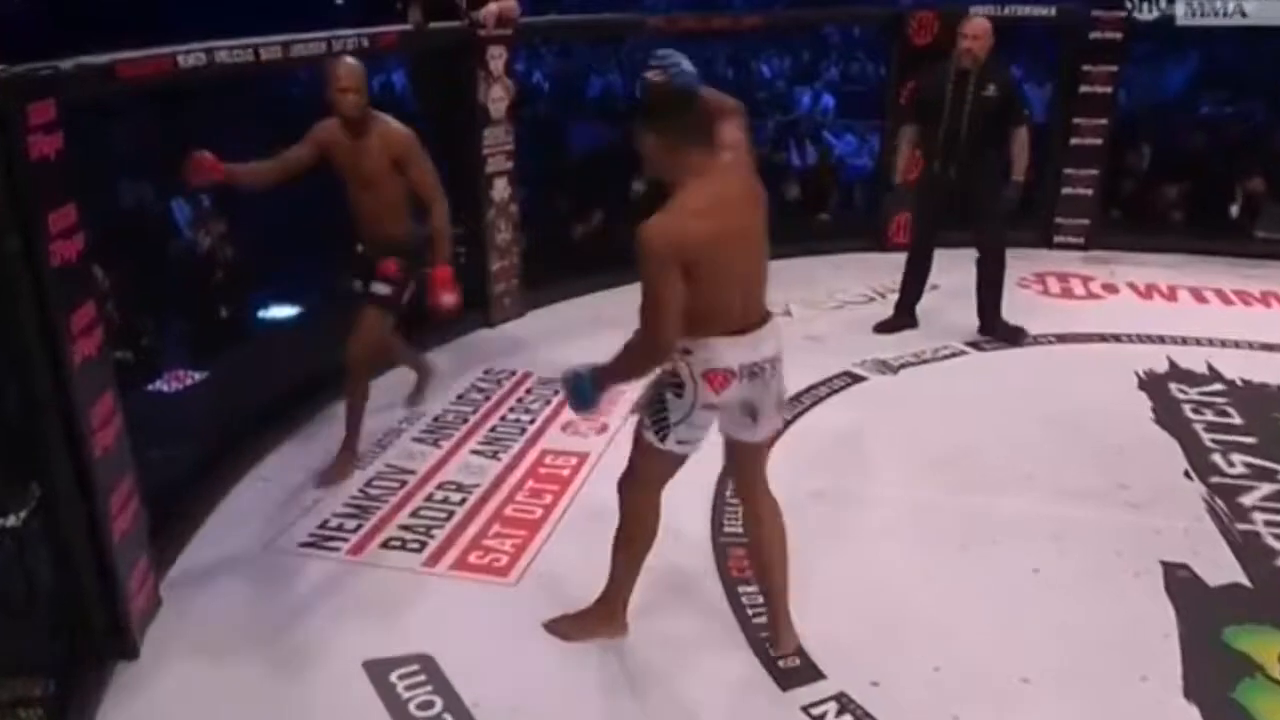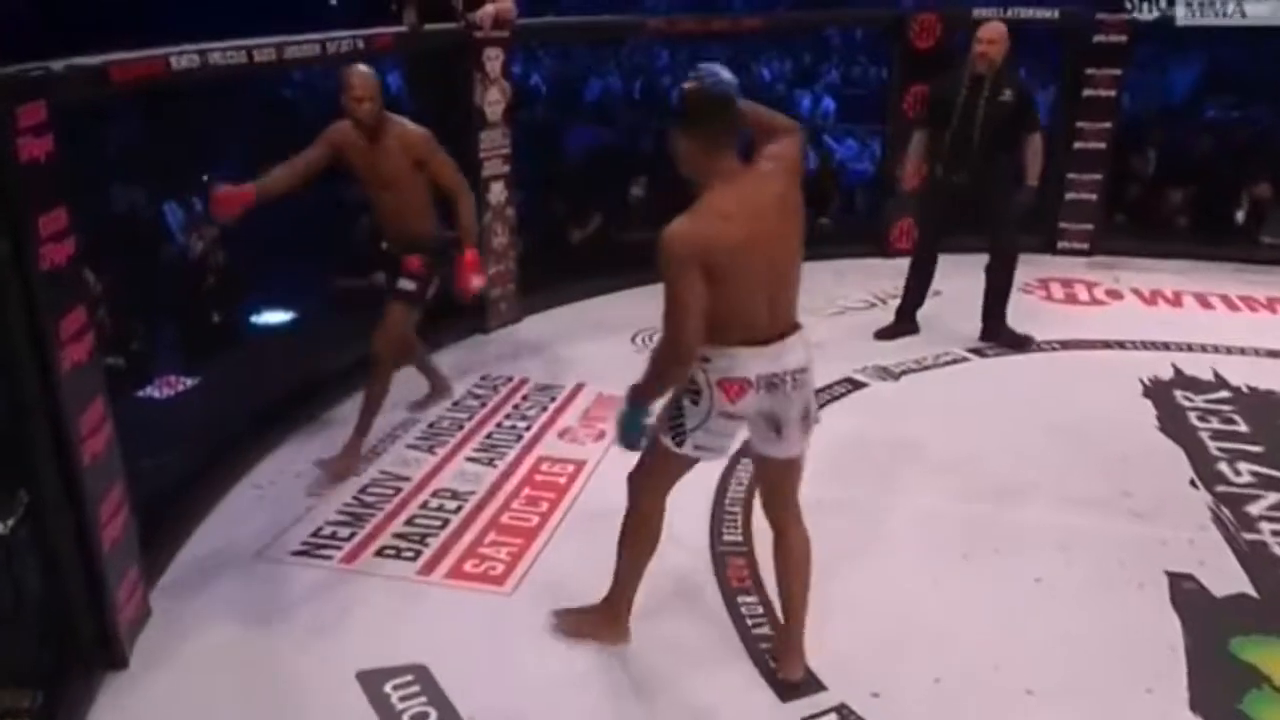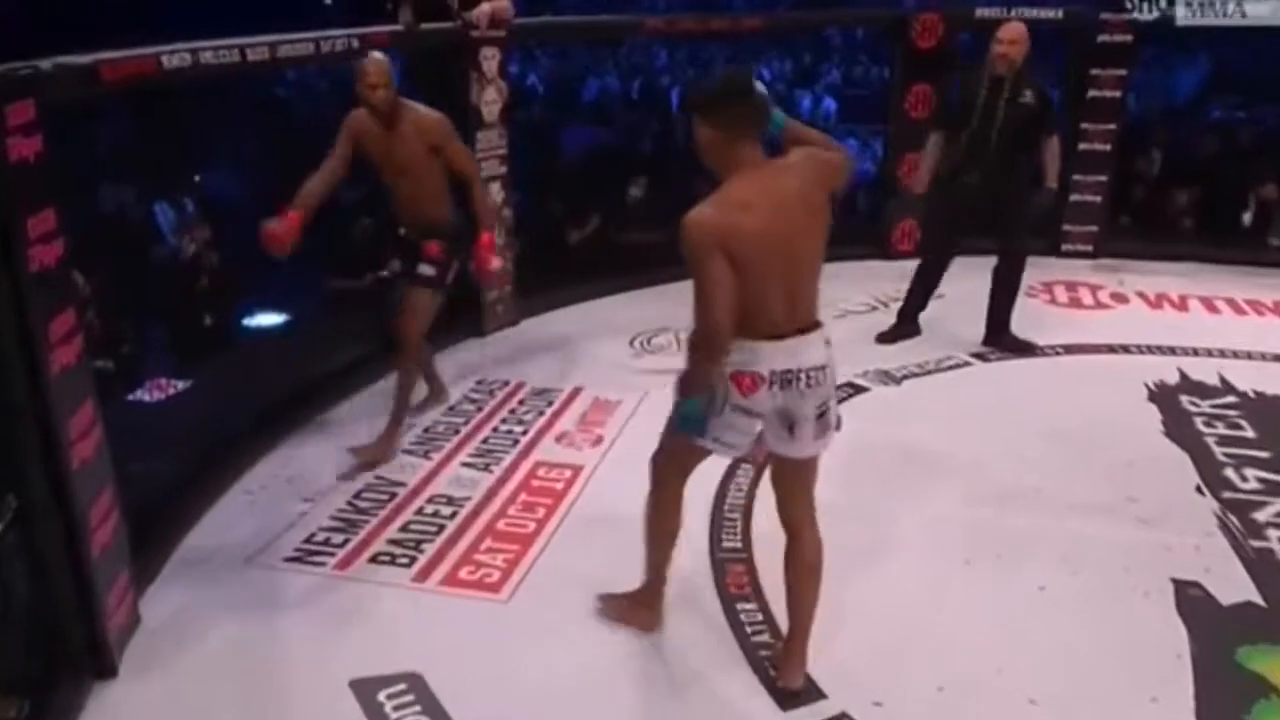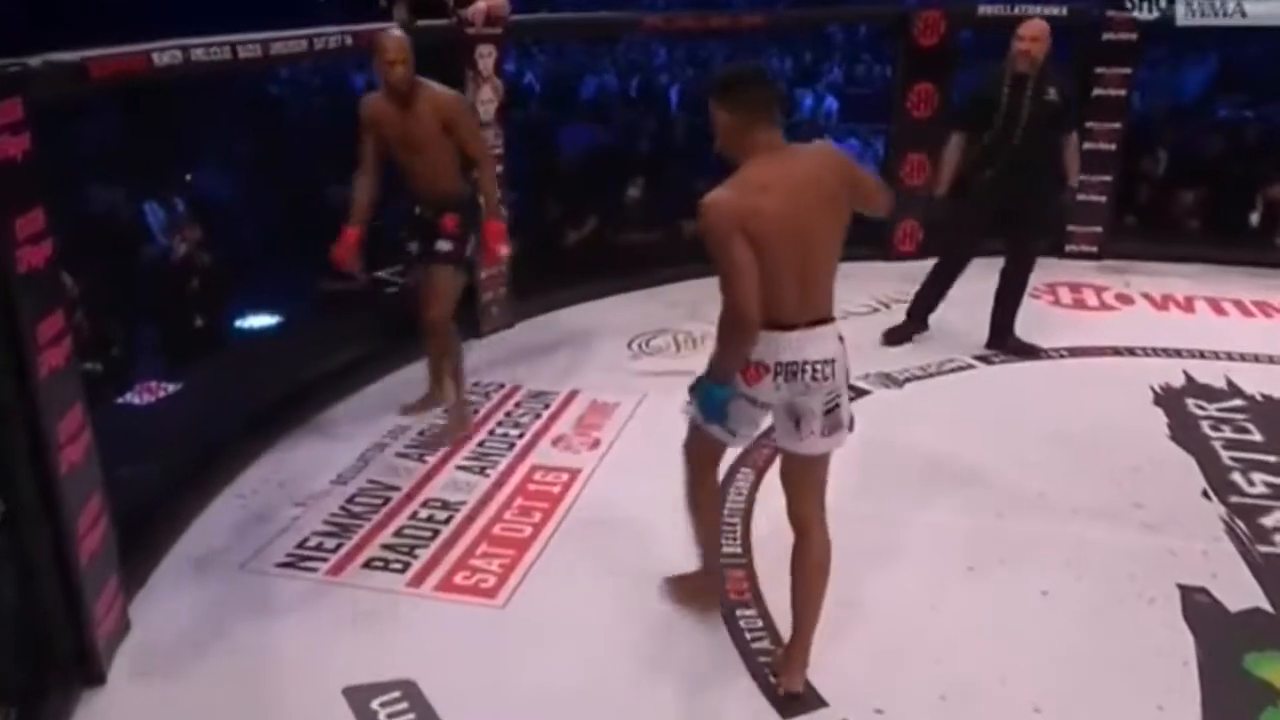
dt=0.1s
person 1, frame 1
left shoulder: (663, 233)
right shoulder: (740, 165)
left elbow: (657, 343)
right elbow: (727, 111)
left wrist: (599, 377)
left hip: (707, 363)
right hip: (762, 352)
left knee: (640, 488)
right knee: (753, 487)
left ankle: (611, 611)
right ankle: (781, 623)
person 1, frame 2
left shoulder: (687, 236)
right shoulder: (778, 175)
left elbow: (682, 348)
right elbow: (791, 130)
left wrist: (639, 401)
right wrist: (730, 100)
left hip: (729, 372)
right hip: (791, 361)
left knee: (647, 485)
right knee: (783, 507)
left ankle: (613, 614)
right ankle: (792, 647)
person 1, frame 3
left shoulder: (707, 221)
right shoulder: (807, 171)
left elbow: (716, 331)
right elbow: (842, 159)
left wrist: (693, 398)
right wrist: (776, 121)
left hip: (747, 367)
right hip: (810, 358)
left knee: (670, 470)
right knee: (798, 510)
left ankle: (649, 597)
right ankle: (794, 657)
person 1, frame 4
left shoulder: (723, 205)
right shoulder: (828, 161)
left elbow: (744, 313)
right elbow: (882, 202)
left wrist: (716, 379)
left hip: (758, 358)
right hip: (820, 352)
left knee: (701, 456)
right knee: (807, 509)
left ankle: (710, 577)
right ankle: (798, 659)
person 2, frame 1
left shoulder: (396, 138)
right shoulder: (327, 134)
left elbow: (436, 201)
right elbow: (277, 168)
left wrist: (442, 268)
right wrist: (221, 171)
left hip: (398, 254)
right hip: (368, 250)
left knee: (357, 356)
right knee: (376, 340)
left ankle: (348, 450)
right ankle: (422, 369)
person 2, frame 2
left shoulder: (414, 139)
right shoulder: (341, 136)
left elbow: (461, 191)
right elbow: (294, 170)
left wrist: (469, 254)
right wrist: (246, 194)
left hip: (423, 251)
right hip: (392, 246)
left knee: (382, 349)
right knee: (397, 337)
left ankle: (354, 447)
right ankle: (438, 383)
person 2, frame 3
left shoulder: (430, 123)
right shoulder: (358, 124)
left elbow: (473, 177)
right elbow: (326, 174)
left wrist: (486, 236)
right wrist: (292, 218)
left hip: (440, 235)
right hip: (408, 232)
left knee: (410, 335)
right knee: (407, 331)
left ankle: (390, 436)
right ankle: (436, 389)
person 2, frame 4
left shoulder: (446, 102)
right shoulder: (372, 108)
left elbow: (484, 162)
right elbow: (368, 172)
left wrist: (494, 221)
right wrist: (353, 231)
left hip: (456, 212)
right hip: (422, 212)
left knee: (437, 315)
right knee: (427, 309)
left ankle: (458, 405)
right ankle: (439, 388)
person 3, frame 1
left shoulder: (1002, 83)
right shoulder: (934, 79)
left elbow: (1019, 131)
right elbow: (911, 128)
left wrist: (1016, 179)
right wrist: (900, 175)
left hip: (982, 177)
right hip: (936, 174)
left knee: (991, 245)
right knee: (921, 242)
left ankle: (990, 319)
right ankle: (905, 312)
person 3, frame 2
left shoulder: (1016, 89)
right shoulder: (948, 86)
left elbow: (1032, 137)
right elbow: (923, 134)
left wrist: (1029, 185)
right wrist: (908, 182)
left hip: (994, 183)
right hip: (946, 180)
left knee: (1005, 252)
right knee: (925, 248)
left ankle: (994, 325)
right ankle: (906, 317)
person 3, frame 3
left shoulder: (1035, 92)
right shoulder: (969, 87)
left elbow: (1049, 141)
right elbow: (940, 136)
left wrist: (1049, 187)
right wrist: (920, 187)
left hip: (1012, 190)
right hip: (963, 184)
left knee: (1013, 258)
right knee: (935, 252)
left ankle: (998, 331)
right ankle: (907, 321)
person 3, frame 4
left shoulder: (1055, 91)
right shoulder: (990, 86)
left elbow: (1068, 137)
right elbow: (960, 137)
left wrist: (1070, 184)
right wrist: (941, 190)
left hip: (1033, 191)
right hip: (987, 184)
left knee: (1021, 261)
right knee: (956, 253)
left ankle: (1002, 333)
right ankle: (916, 318)
